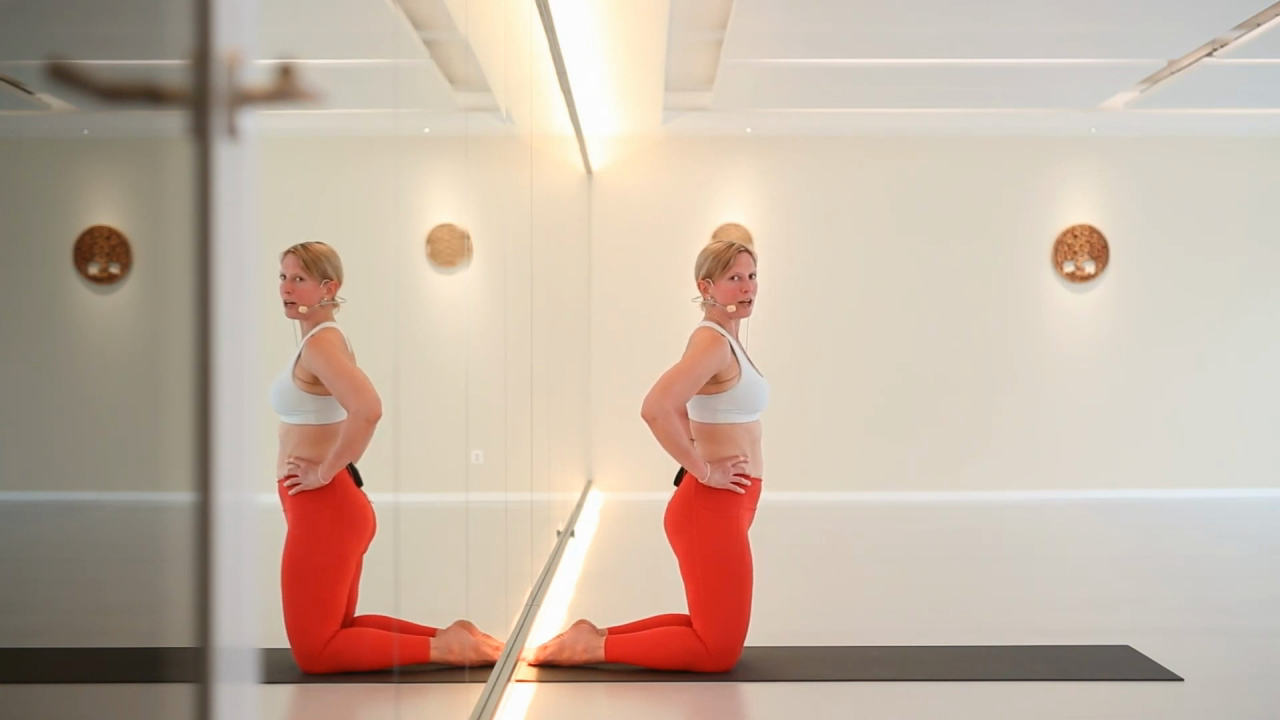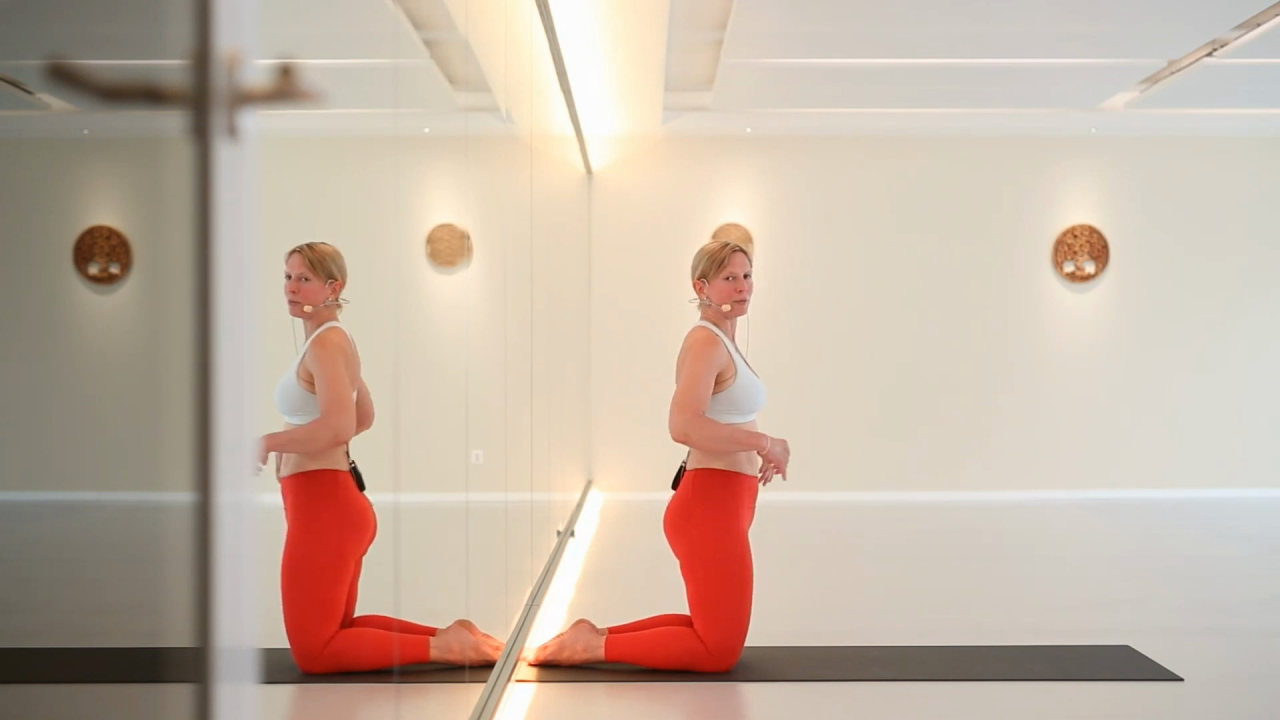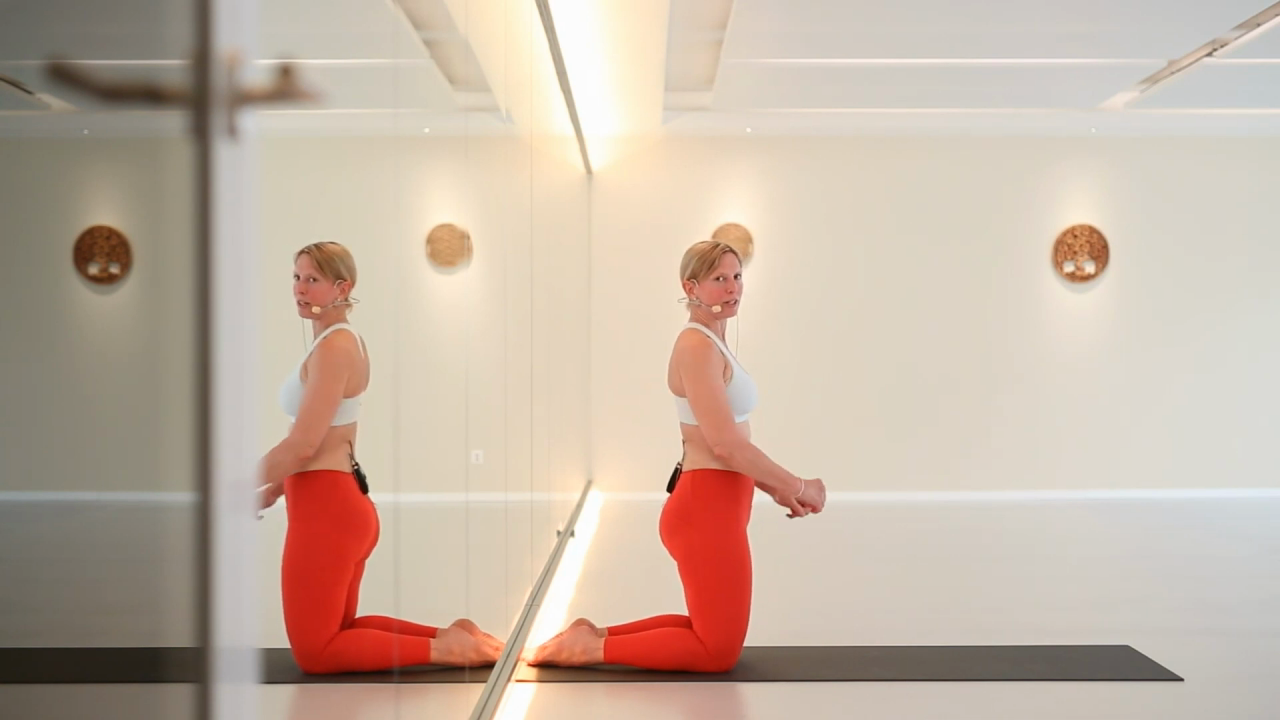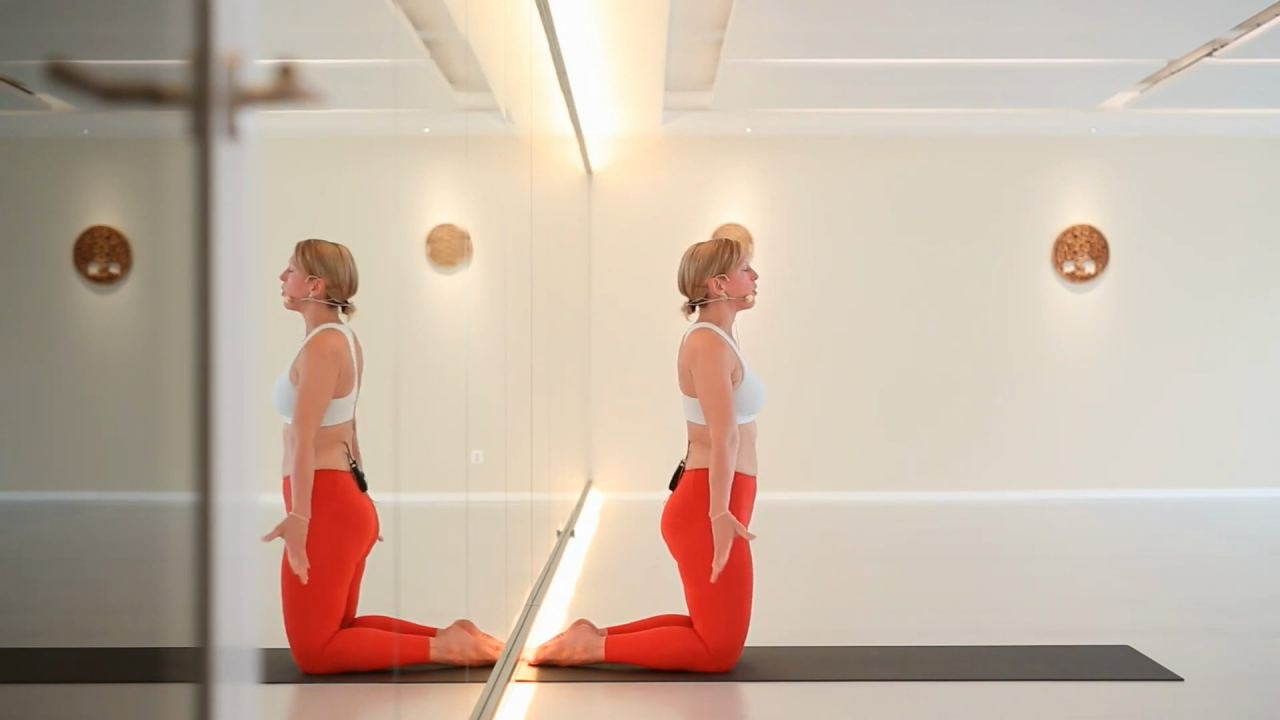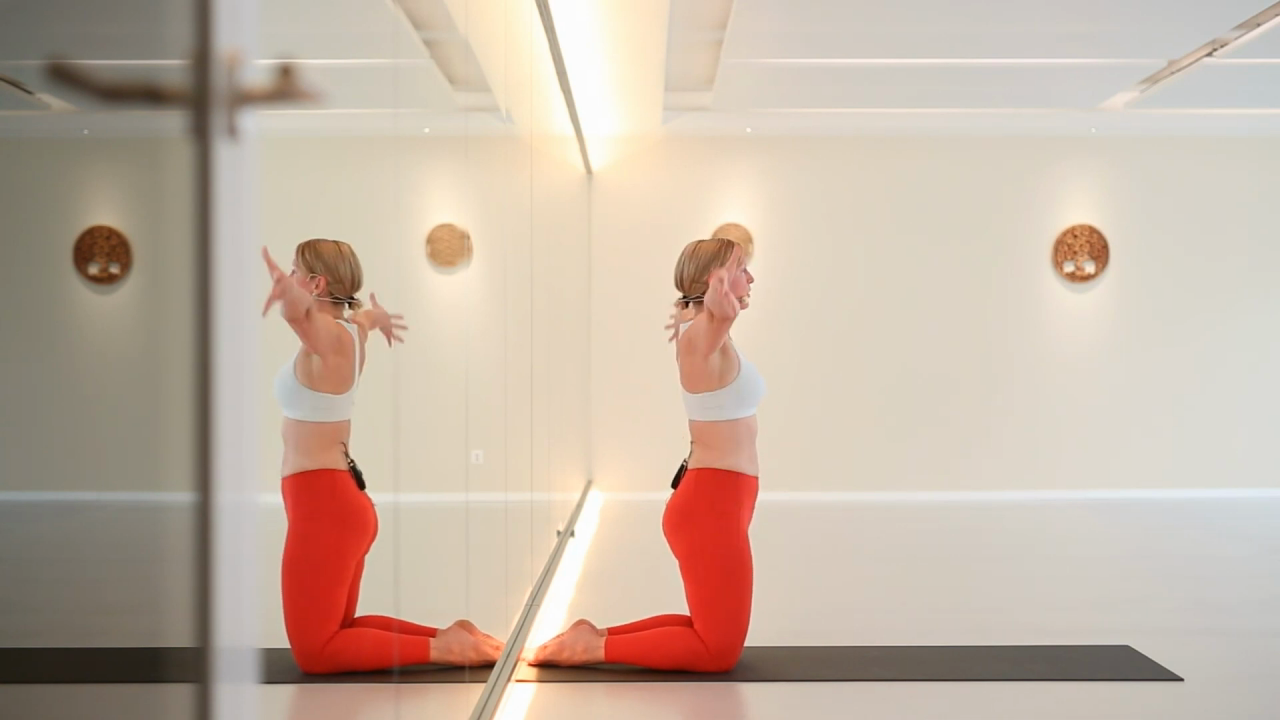
dt=0.5s
person 1, frame 1
left shoulder: (319, 344)
right shoulder: (329, 339)
left elbow: (368, 410)
right elbow: (362, 409)
left wrist: (325, 473)
left hip: (322, 508)
right hip: (335, 504)
left knee: (315, 651)
right knee: (336, 628)
left ankle: (441, 649)
right ankle: (448, 637)
person 1, frame 2
left shoulder: (324, 344)
right shoulder: (333, 340)
left elbow: (336, 426)
right elbow: (364, 417)
left wrist: (265, 442)
right wrist: (305, 446)
left hip: (322, 506)
right hip: (335, 502)
left knee: (314, 651)
right knee: (333, 628)
left ankle: (441, 647)
right ankle: (446, 635)
person 1, frame 3
left shoulder: (332, 348)
right shoulder: (345, 342)
left elbow: (303, 444)
right wrist: (275, 487)
left hip: (326, 508)
right hip: (343, 503)
left knee: (315, 651)
right knee: (336, 629)
left ankle: (442, 650)
right ankle: (448, 635)
person 1, frame 4
left shoulder: (320, 347)
right shoulder: (343, 339)
left elbow: (306, 436)
left wrist: (298, 515)
left hip: (325, 506)
right hip: (346, 502)
left knee: (315, 651)
right knee: (335, 630)
left ankle: (441, 649)
right ankle: (446, 635)
person 1, frame 5
left shoulder: (330, 340)
right shoulder: (347, 329)
left elbow: (299, 314)
right elbow: (367, 320)
left wrist: (285, 290)
right wrist: (380, 317)
left hip: (323, 504)
right hip: (340, 500)
left knee: (315, 651)
right knee: (335, 630)
left ankle: (441, 649)
right ankle: (447, 636)
person 2, frame 1
left shoulder: (722, 341)
right shoulder: (713, 343)
left elbow: (681, 410)
right elbow: (655, 409)
right wrist: (703, 471)
left hip: (718, 509)
right hip: (712, 510)
left knee: (712, 633)
right knee: (718, 650)
left ankle: (596, 635)
right ankle: (593, 648)
person 2, frame 2
left shoulder: (719, 341)
right shoulder: (705, 342)
right elbow: (685, 426)
left wrist: (759, 448)
right wrist: (764, 443)
left hip: (717, 505)
right hip: (711, 508)
left knee: (712, 632)
right knee: (718, 651)
left ankle: (595, 635)
right ankle: (594, 647)
person 2, frame 3
left shoulder: (709, 344)
right shoulder: (697, 347)
right elbow: (727, 444)
left wrist: (777, 488)
right wrist: (797, 486)
left hip: (709, 506)
right hip: (707, 511)
left knee: (713, 633)
right knee: (718, 650)
left ankle: (595, 636)
right ankle: (593, 649)
person 2, frame 4
left shoulder: (710, 339)
right shoulder: (710, 344)
right elbow: (721, 435)
right wrist: (720, 511)
left hip: (705, 504)
right hip: (705, 510)
left knee: (712, 633)
right knee: (718, 650)
left ankle: (597, 634)
right ankle: (594, 648)
person 2, frame 5
left shoulder: (700, 330)
right shoulder: (704, 339)
right elbow: (717, 316)
right wrist: (718, 287)
left hip: (713, 502)
right hip: (711, 506)
left knee: (715, 637)
right knee: (719, 651)
left ankle: (595, 635)
right ankle: (592, 648)
